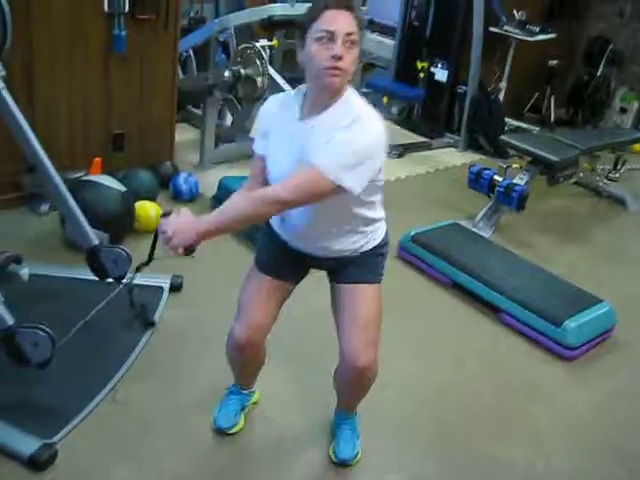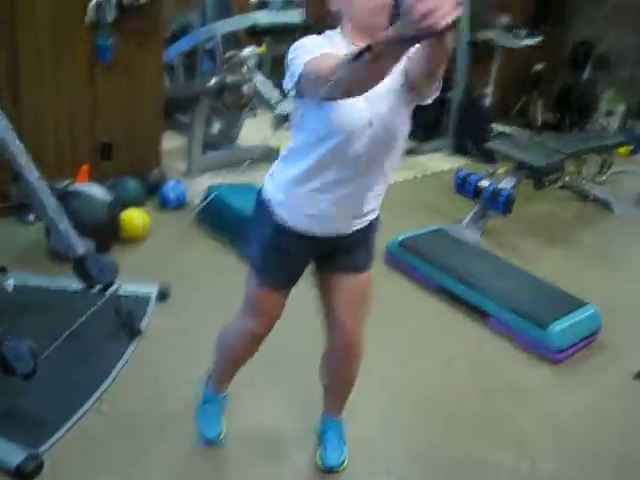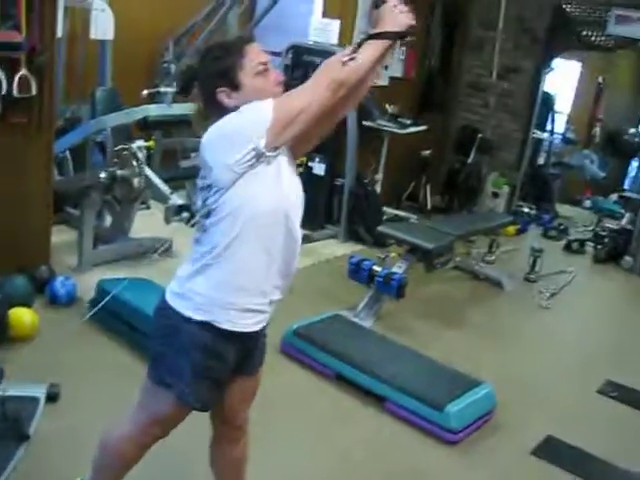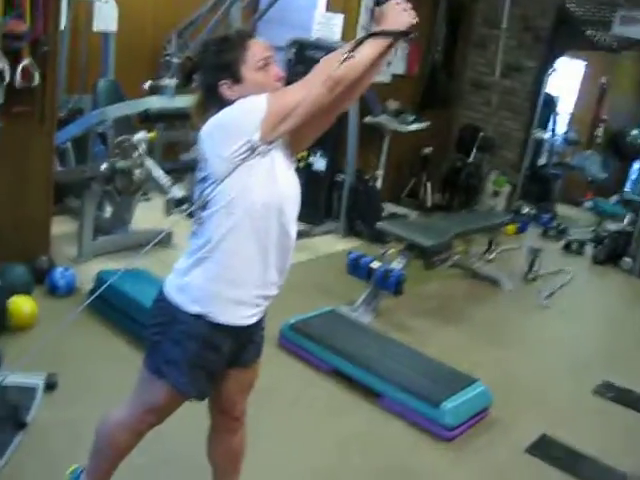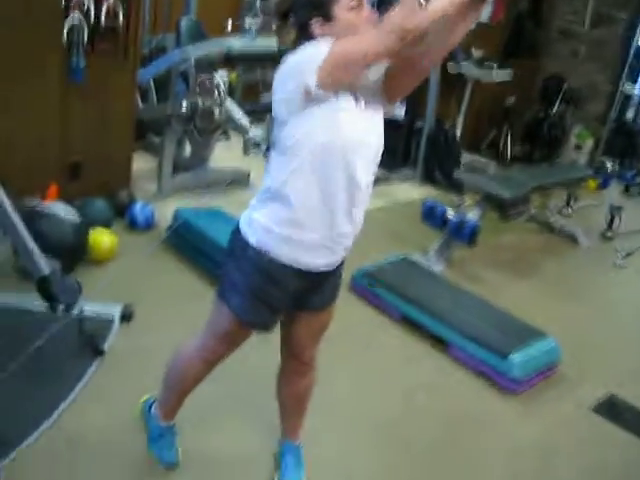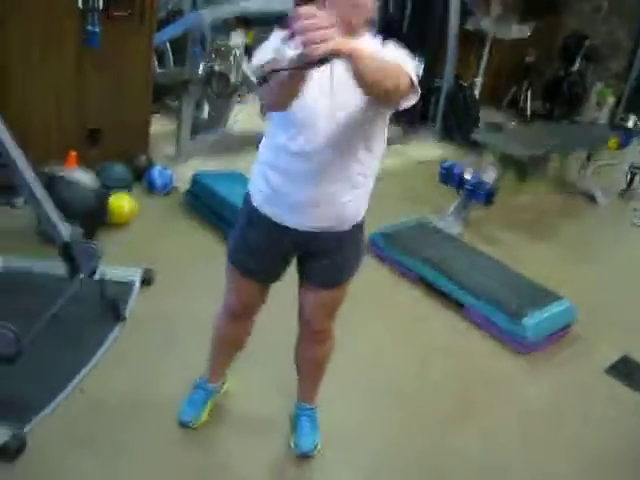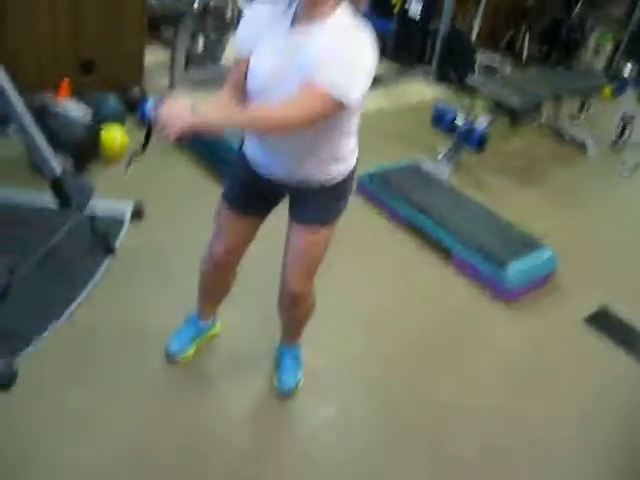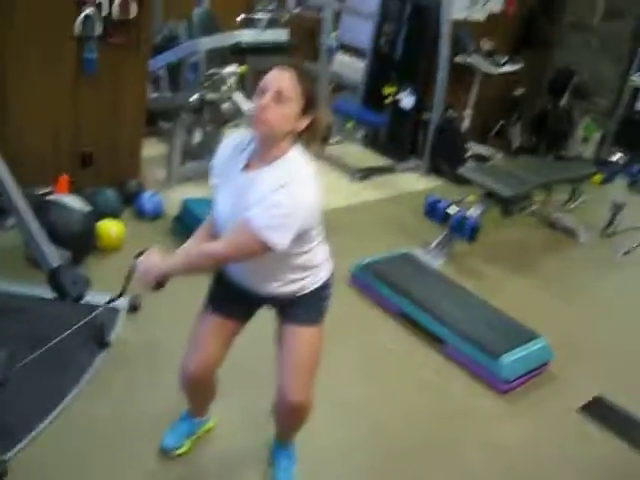
dt=0.4s
person 1, frame 1
left shoulder: (364, 129)
right shoulder: (276, 107)
left elbow: (283, 197)
right elbow: (256, 185)
left wrist: (201, 227)
right wrist: (202, 222)
left hip: (355, 248)
right hip: (288, 237)
left knee: (361, 362)
right knee: (245, 335)
left ankle: (345, 417)
right ankle: (242, 391)
person 1, frame 2
left shoulder: (410, 60)
right shoulder: (309, 53)
left elbow: (427, 73)
right elbow: (346, 80)
right wrist: (391, 42)
left hip: (355, 226)
right hip: (289, 215)
left knee: (348, 340)
right knee: (253, 327)
left ankle: (332, 420)
right ankle: (215, 390)
person 1, frame 3
left shoulder: (275, 144)
right shoulder: (231, 135)
left elbow: (340, 99)
right elbow: (330, 85)
left wrist: (386, 38)
left hip: (246, 323)
right hip: (201, 322)
left knee: (233, 425)
right knee: (151, 425)
person 1, frame 4
left shoulder: (272, 139)
right shoulder: (228, 127)
left elbow: (337, 97)
right elbow: (327, 82)
left wrist: (385, 39)
left hip: (245, 315)
right hip: (198, 312)
left knee: (231, 415)
right knee: (145, 414)
person 1, frame 5
left shoulder: (372, 84)
right shoulder: (302, 68)
left elbow: (423, 50)
left hip: (325, 257)
right hip: (269, 249)
left knee: (302, 356)
right knee: (214, 348)
right ankle: (160, 414)
person 1, frame 6
left shoulder: (390, 58)
right shoulder: (289, 40)
left elbow: (388, 87)
right elbow: (279, 95)
left wrist: (347, 48)
right wrist: (303, 56)
left hip: (336, 226)
right hip: (269, 210)
left knee: (317, 326)
right knee: (238, 308)
left ankle: (306, 407)
right ankle: (211, 383)
person 1, frame 7
left shoulder: (354, 47)
left elbow: (291, 117)
right elbow: (235, 93)
left wrist: (200, 116)
right wrist: (193, 111)
left hip: (323, 180)
right hip: (259, 162)
left knee: (296, 286)
right knee: (219, 257)
left ankle: (289, 349)
right ankle: (203, 320)
person 1, frame 8
left shoulder: (295, 189)
right shoulder: (233, 147)
left elbow: (223, 252)
right elbow: (217, 223)
left wrist: (163, 265)
right wrist: (170, 260)
left hip: (300, 289)
right hip: (241, 277)
left knee: (294, 400)
right knee: (195, 371)
left ankle: (283, 444)
right ankle: (198, 417)
